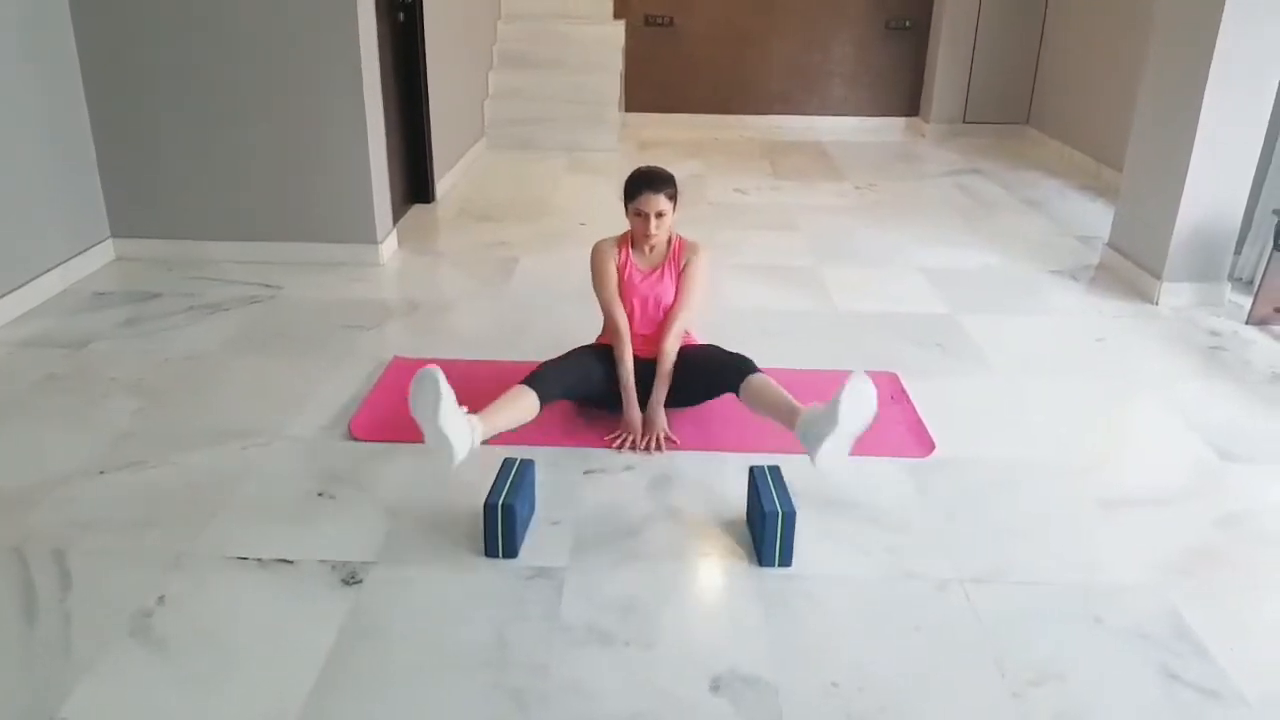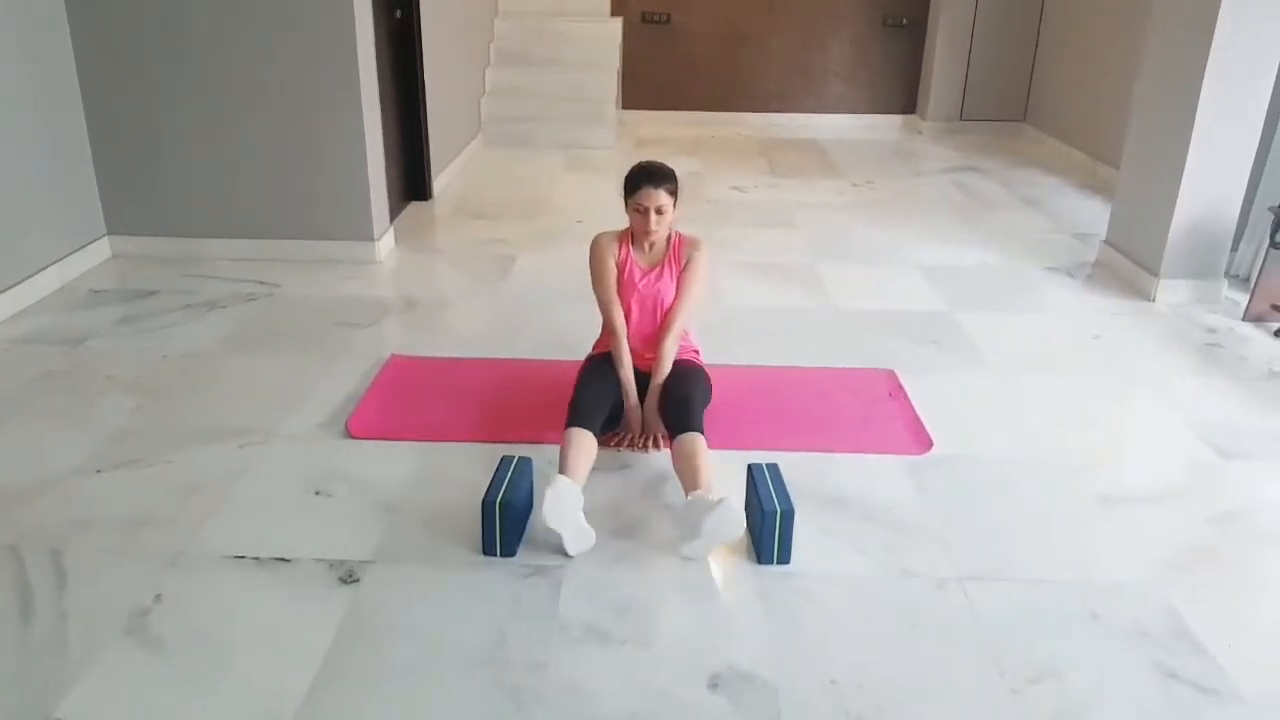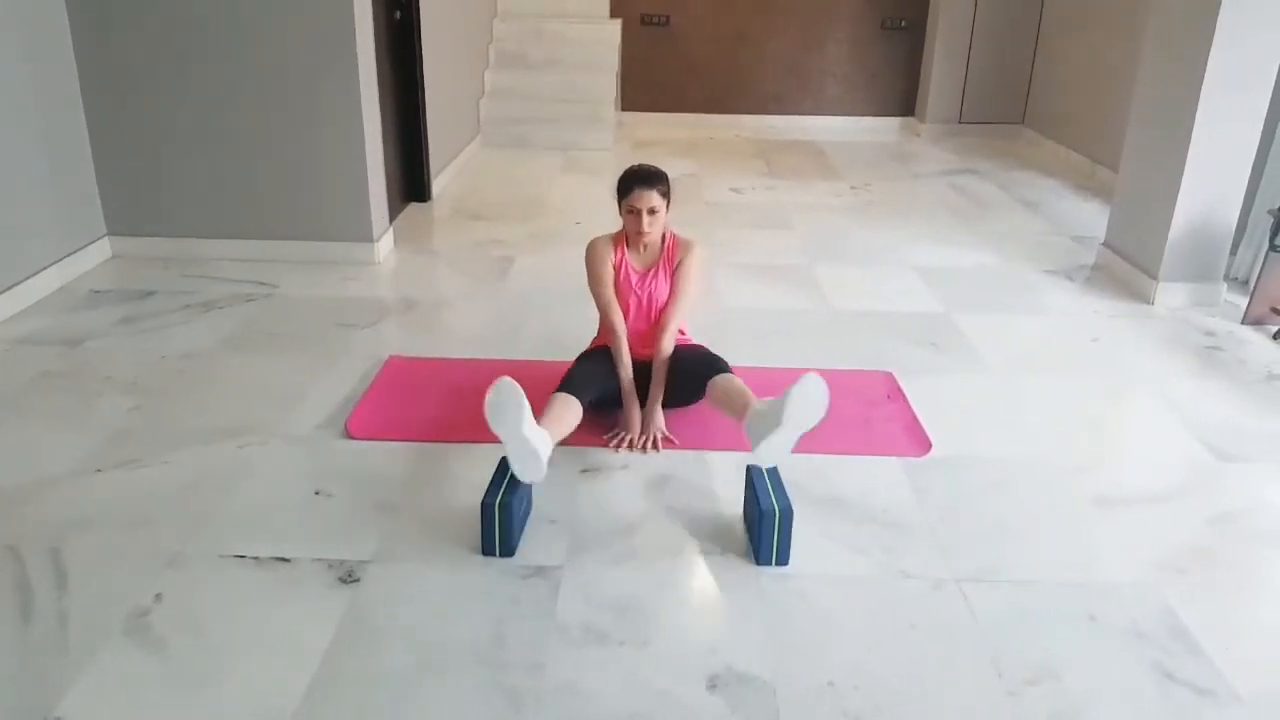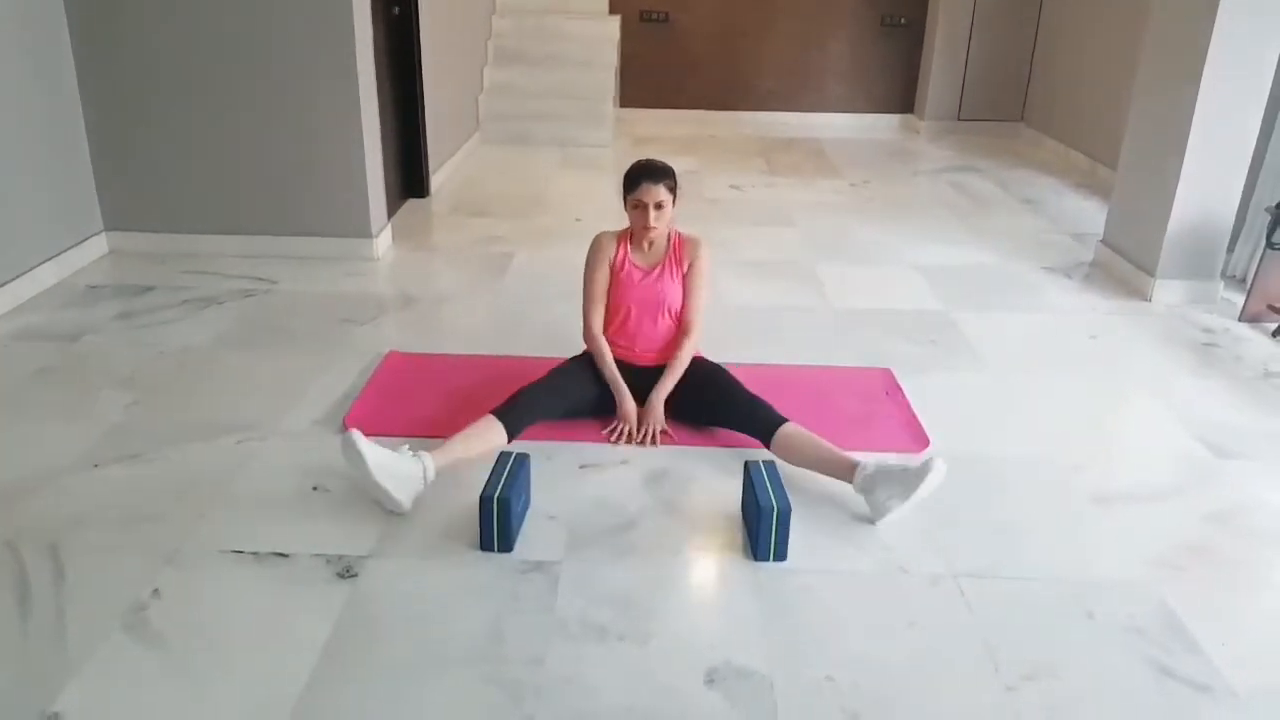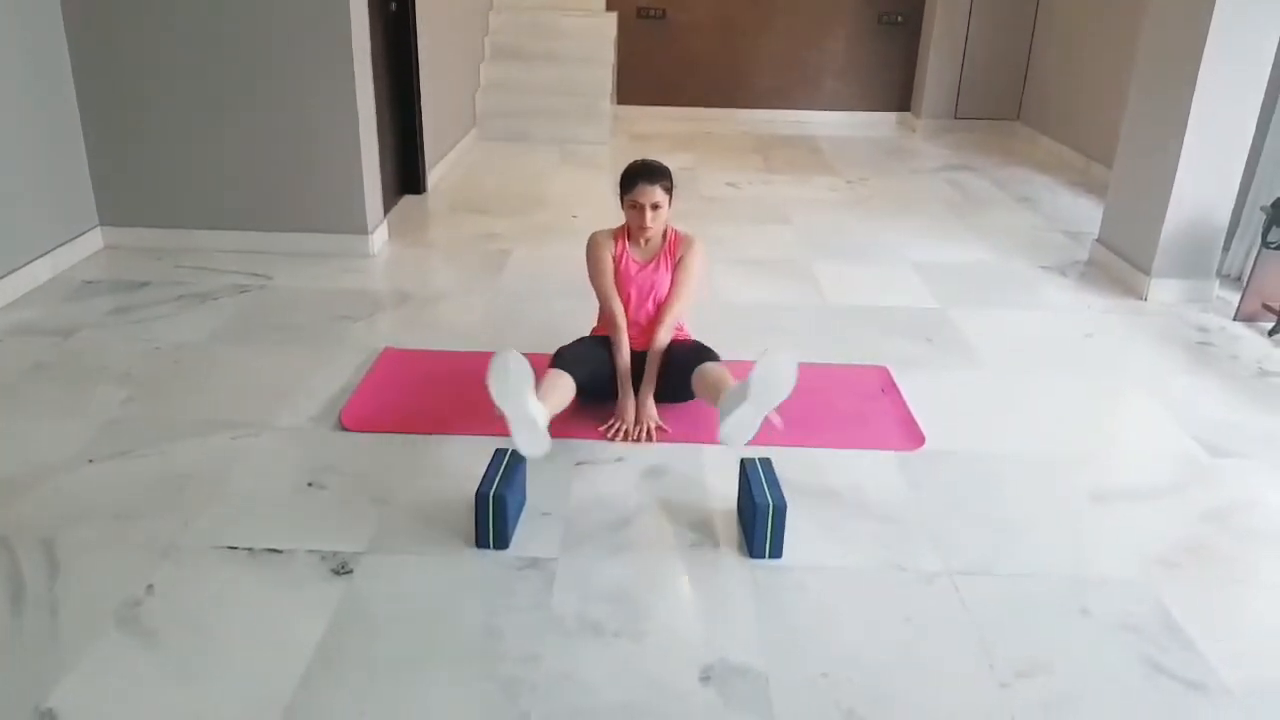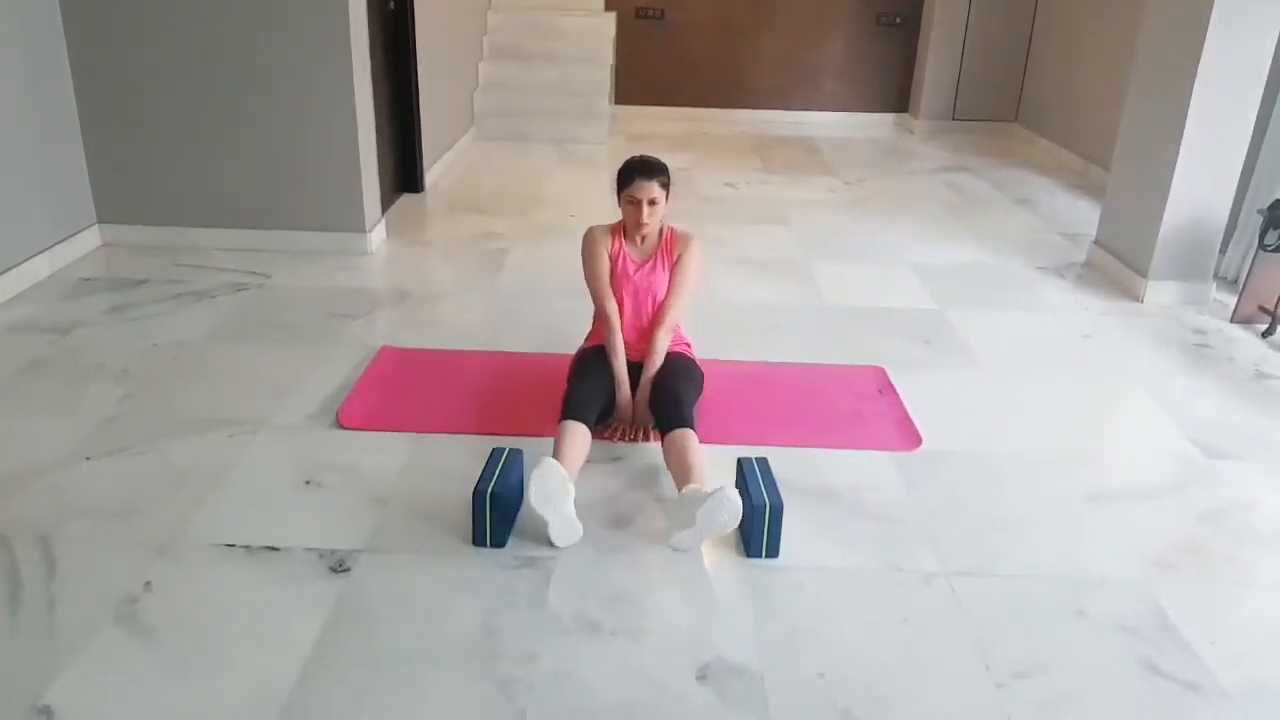
dt=0.5s
person 1, frame 1
left shoulder: (693, 256)
right shoulder: (606, 253)
left elbow: (674, 331)
right elbow: (619, 329)
left wrist: (656, 408)
right wrist: (631, 407)
left hip: (673, 364)
right hip: (617, 364)
left knee: (736, 366)
right knee: (550, 375)
left ankle: (814, 427)
right ankle: (463, 431)
person 1, frame 2
left shoulder: (693, 252)
right shoulder: (606, 246)
left elbow: (672, 331)
right elbow: (617, 326)
left wrist: (652, 404)
right wrist: (632, 404)
left hip: (675, 360)
right hip: (617, 360)
left knee: (685, 407)
right knee: (586, 404)
left ankle: (700, 509)
right ankle: (568, 503)
person 1, frame 3
left shoulder: (687, 253)
right shoulder: (601, 251)
left elbow: (667, 330)
right elbow: (615, 328)
left wrist: (655, 408)
right wrist: (631, 405)
left hip: (668, 359)
right hip: (615, 359)
left knee: (709, 365)
right knee: (578, 379)
left ankle: (763, 422)
right ankle: (534, 446)
person 1, frame 4
left shoulder: (693, 251)
right shoulder: (605, 247)
left elbow: (691, 331)
right elbow: (592, 329)
left wrist: (658, 399)
right wrist: (622, 396)
left hip: (673, 368)
right hip: (612, 366)
left knee: (752, 411)
right knee: (530, 401)
left ankle: (865, 479)
right ankle: (419, 471)
person 1, frame 5
left shoulder: (688, 249)
right shoulder: (602, 245)
left elbow: (669, 316)
right elbow: (615, 313)
left wrist: (649, 395)
right wrist: (623, 398)
left hip: (667, 350)
right hip: (614, 351)
left knee: (699, 358)
right knee: (569, 359)
left ankle: (734, 408)
right ankle: (532, 419)
person 1, frame 6
left shoulder: (685, 246)
right shoulder: (599, 239)
left elbow: (665, 324)
right elbow: (610, 316)
left wrist: (644, 393)
right wrist: (623, 391)
left hip: (667, 355)
right hip: (609, 352)
left knee: (675, 401)
right knee: (581, 397)
left ankle: (694, 501)
right ankle: (561, 496)
